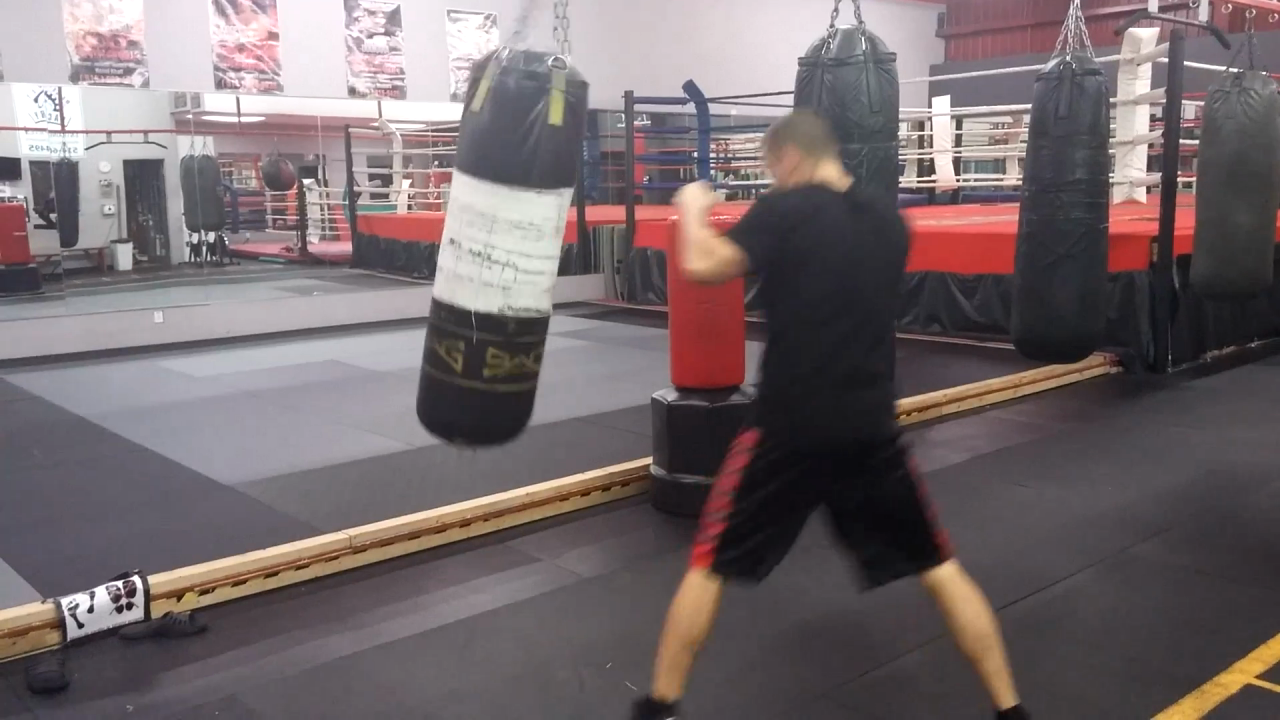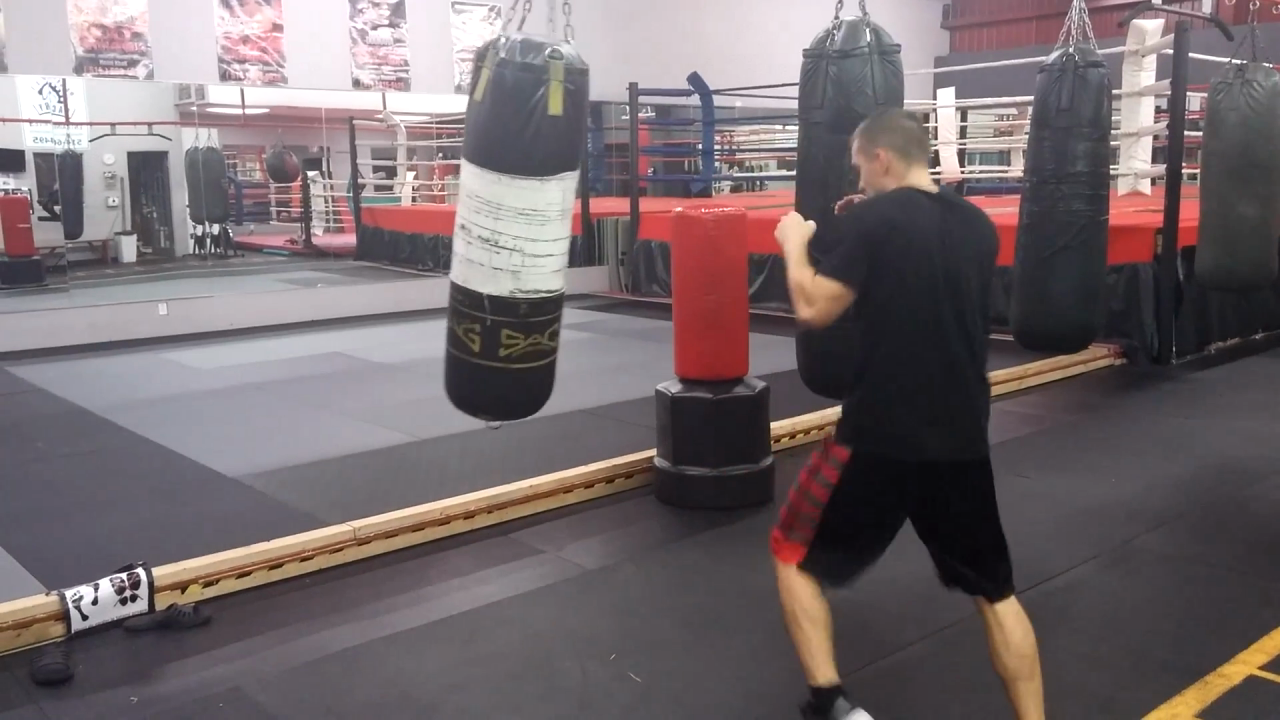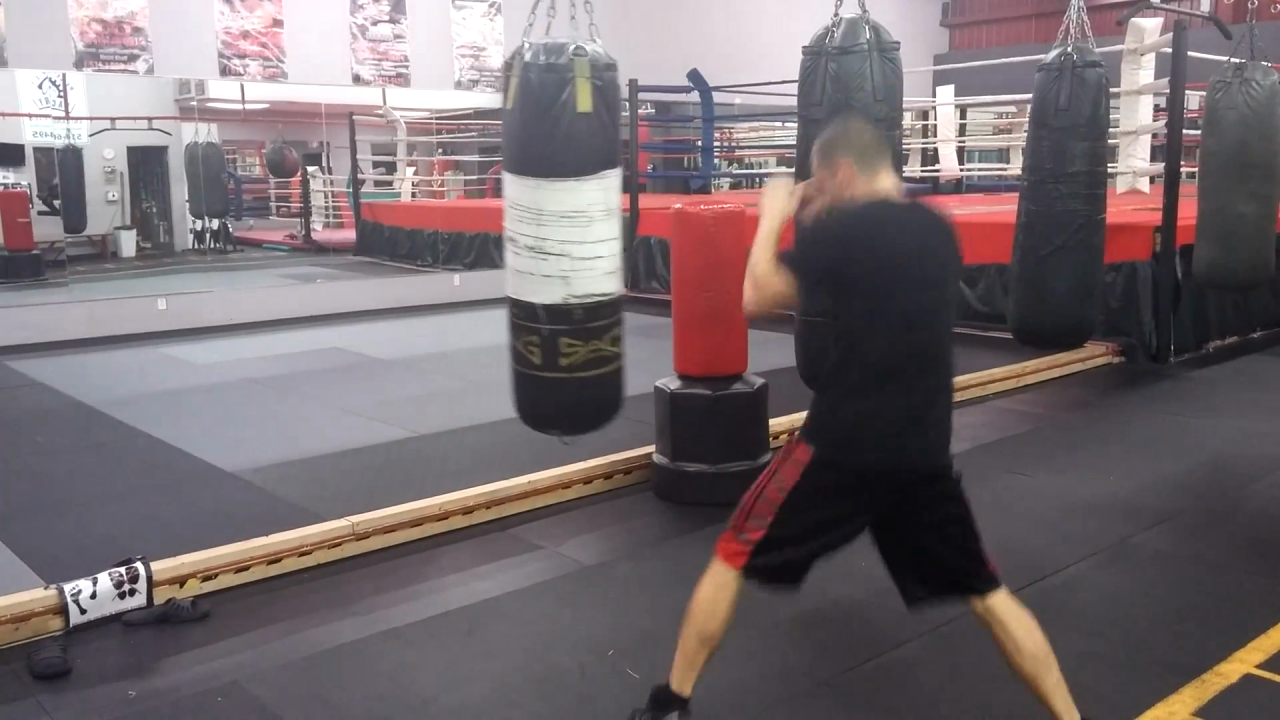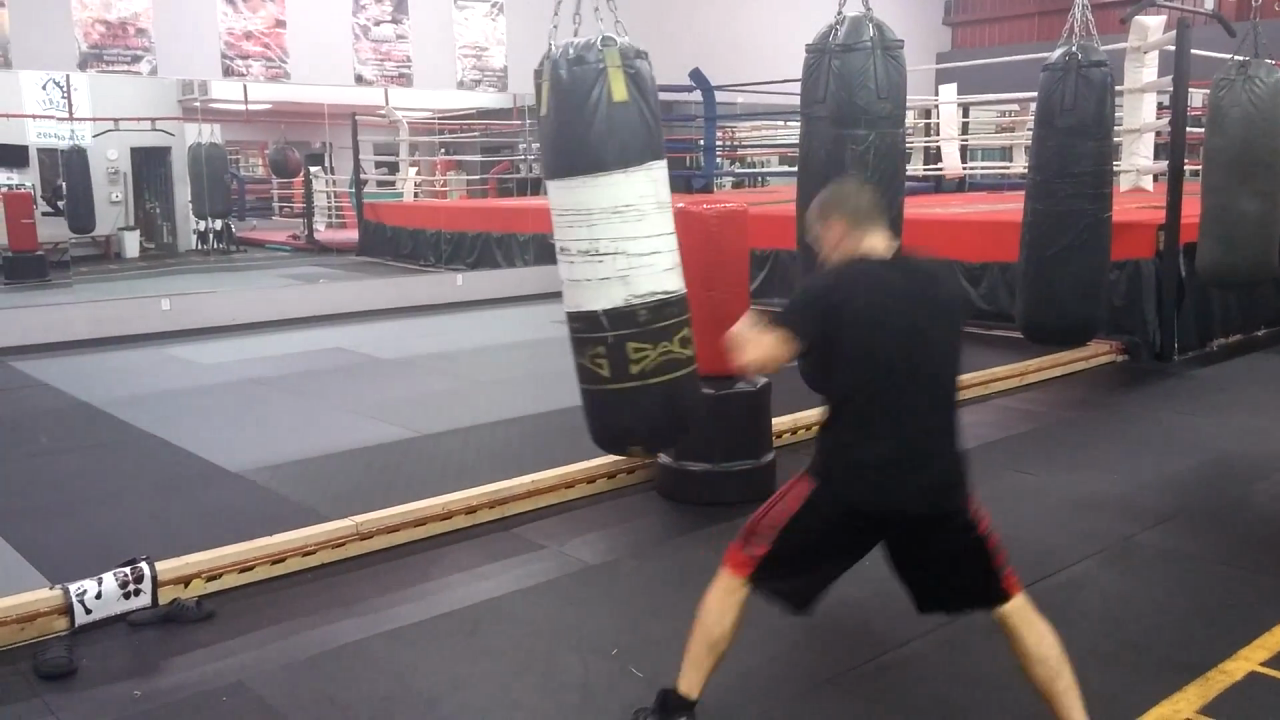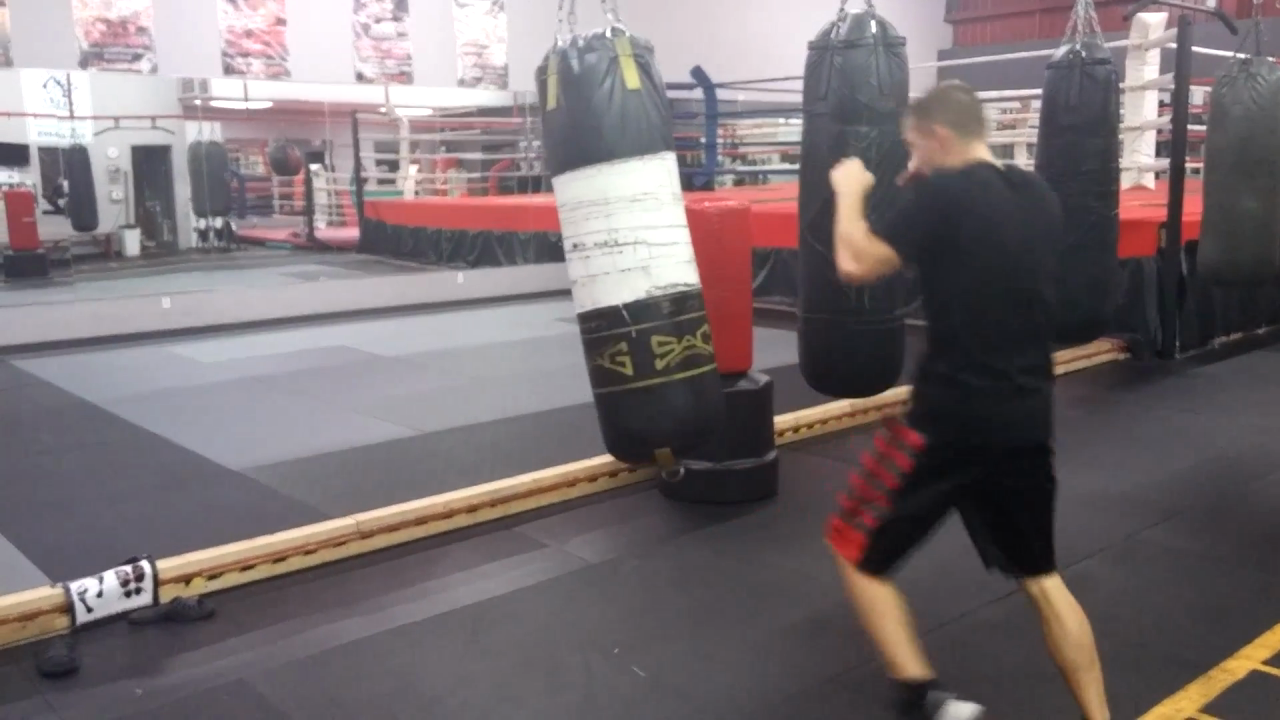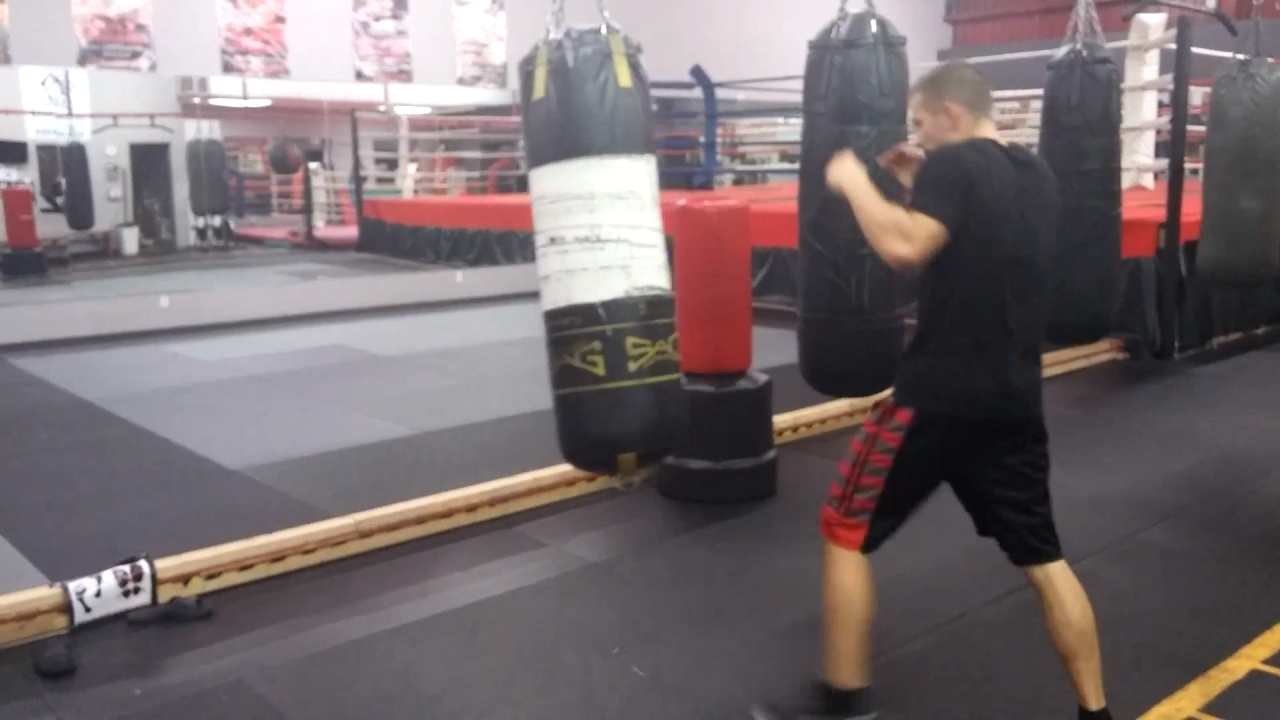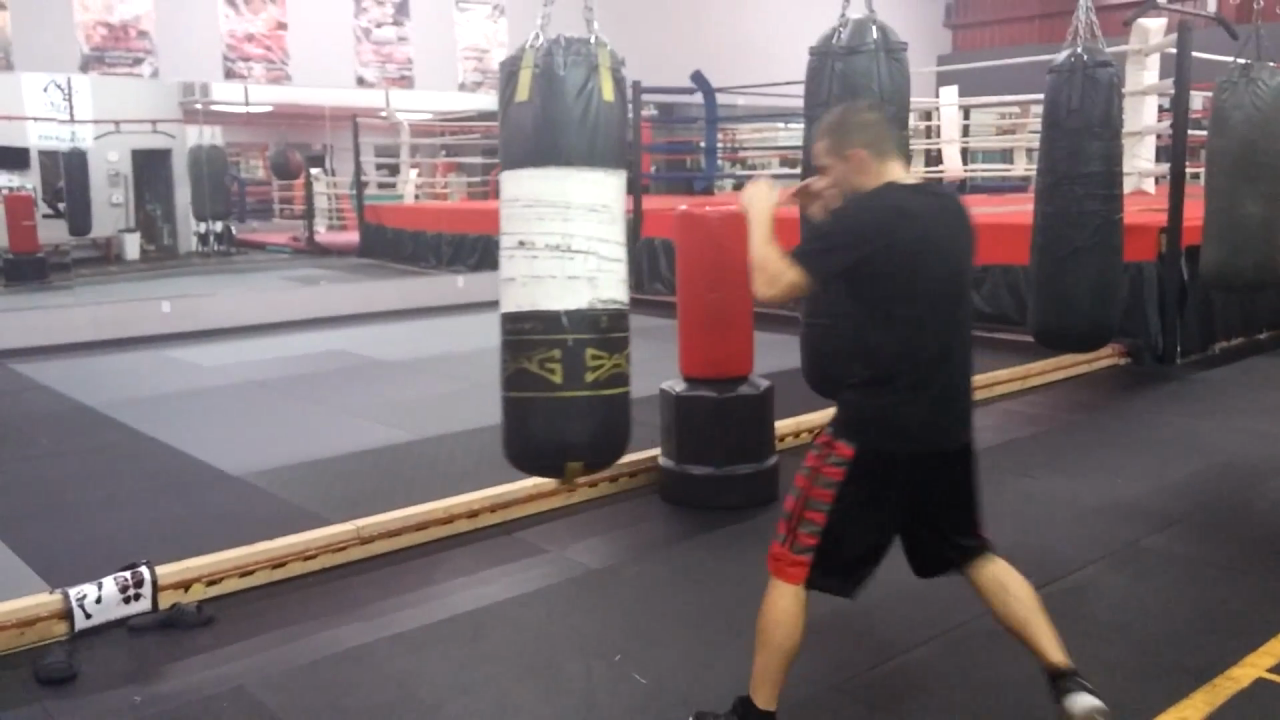
dt=0.3s
person 1, frame 1
left shoulder: (784, 212)
right shoulder: (890, 223)
left elbow: (702, 265)
left wrist: (694, 207)
left hip: (791, 427)
right hip: (870, 427)
left knee: (709, 563)
right knee: (936, 569)
person 1, frame 2
left shoulder: (872, 220)
right shoulder: (978, 226)
left elbow: (814, 309)
left wrist: (792, 242)
left hip: (877, 437)
right hip: (962, 442)
left knee: (794, 557)
right knee: (995, 595)
person 1, frame 3
left shoulder: (840, 229)
right shoulder: (938, 231)
left elbow: (760, 297)
left wrist: (771, 217)
left hip: (842, 446)
right hip: (924, 453)
left knee: (729, 558)
right knee: (987, 595)
person 1, frame 4
left shoulder: (832, 288)
right shoulder: (945, 287)
left elbow: (758, 359)
left wrist: (747, 330)
left hip: (846, 484)
right hip: (938, 488)
left knee: (735, 572)
right knee: (1009, 603)
person 1, frame 5
left shoulder: (941, 192)
right shoulder: (1037, 197)
left elbow: (857, 265)
left wrist: (849, 191)
left hip: (948, 417)
right hip: (1026, 421)
left knee: (854, 546)
right knee: (1040, 578)
person 1, frame 6
left shoulder: (956, 163)
right shoulder: (1036, 176)
left elbow: (906, 247)
left wrist: (855, 183)
left hip: (939, 395)
right hip: (1015, 400)
left knee: (844, 534)
right knee: (1044, 560)
person 1, frame 7
left shoulder: (857, 221)
right shoulder: (949, 211)
left elbow: (772, 286)
left wrist: (759, 213)
left hip: (872, 430)
right hip: (947, 426)
left knee: (792, 567)
right knee: (975, 557)
